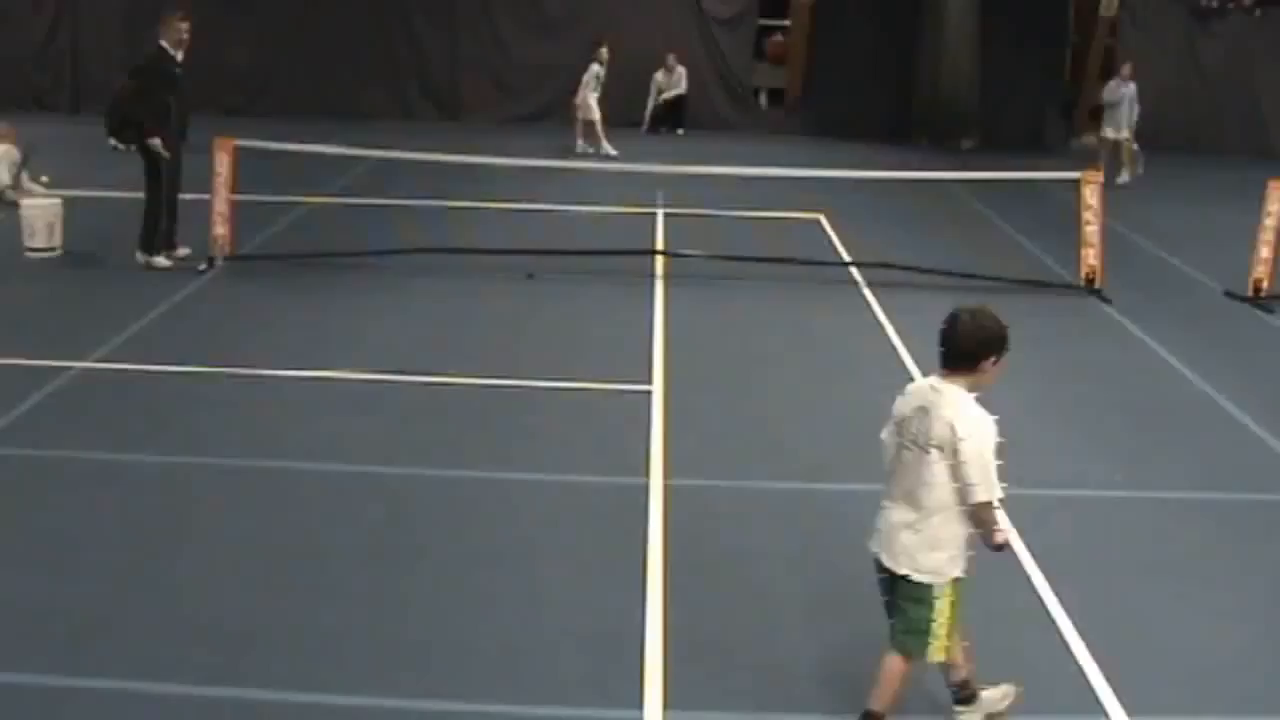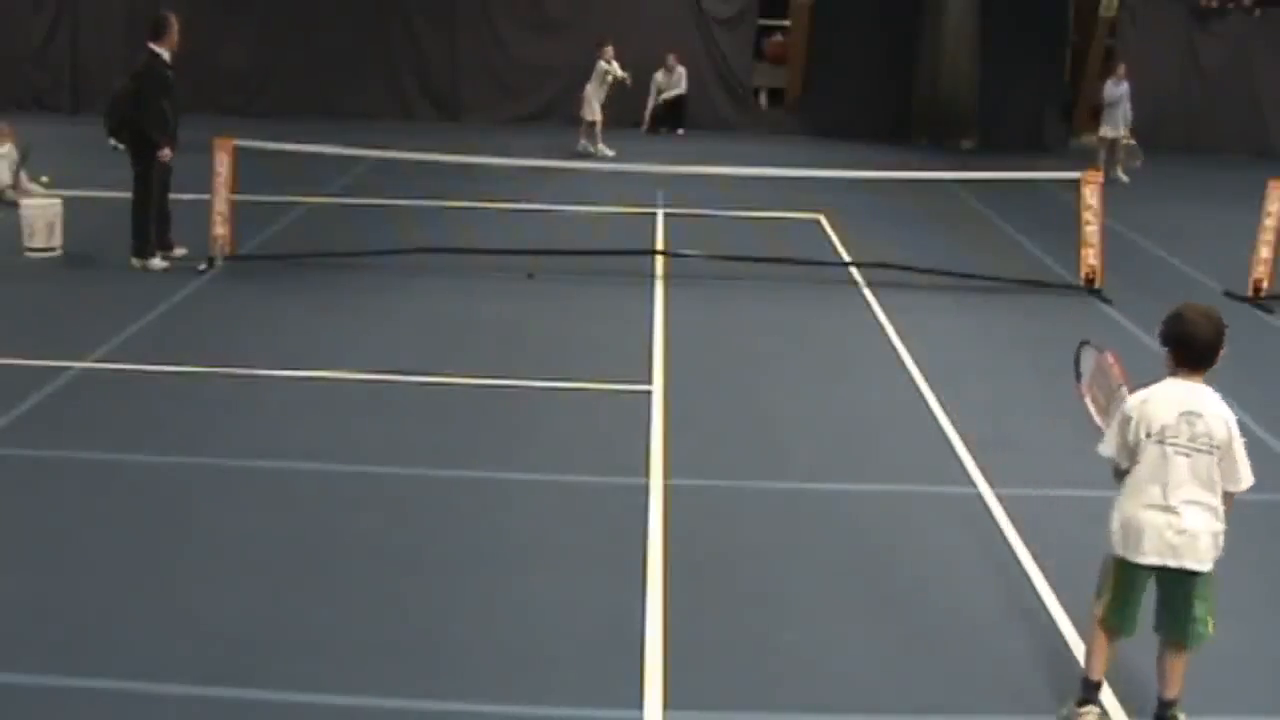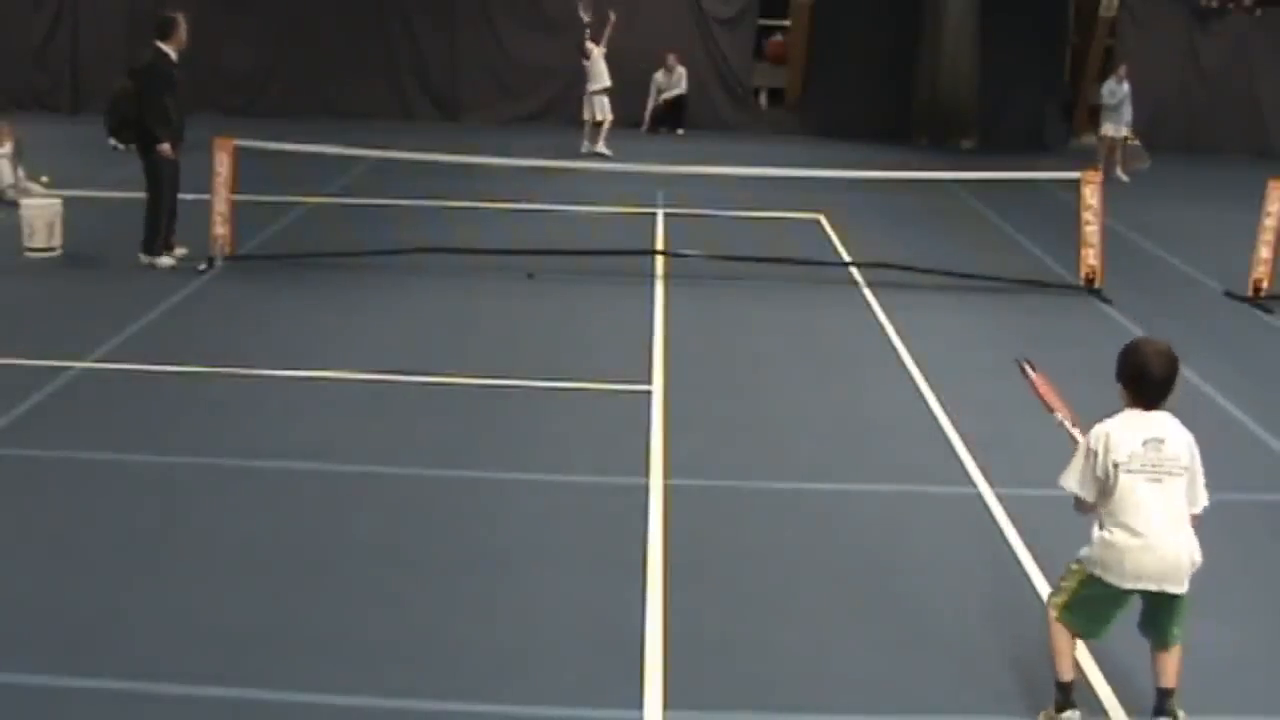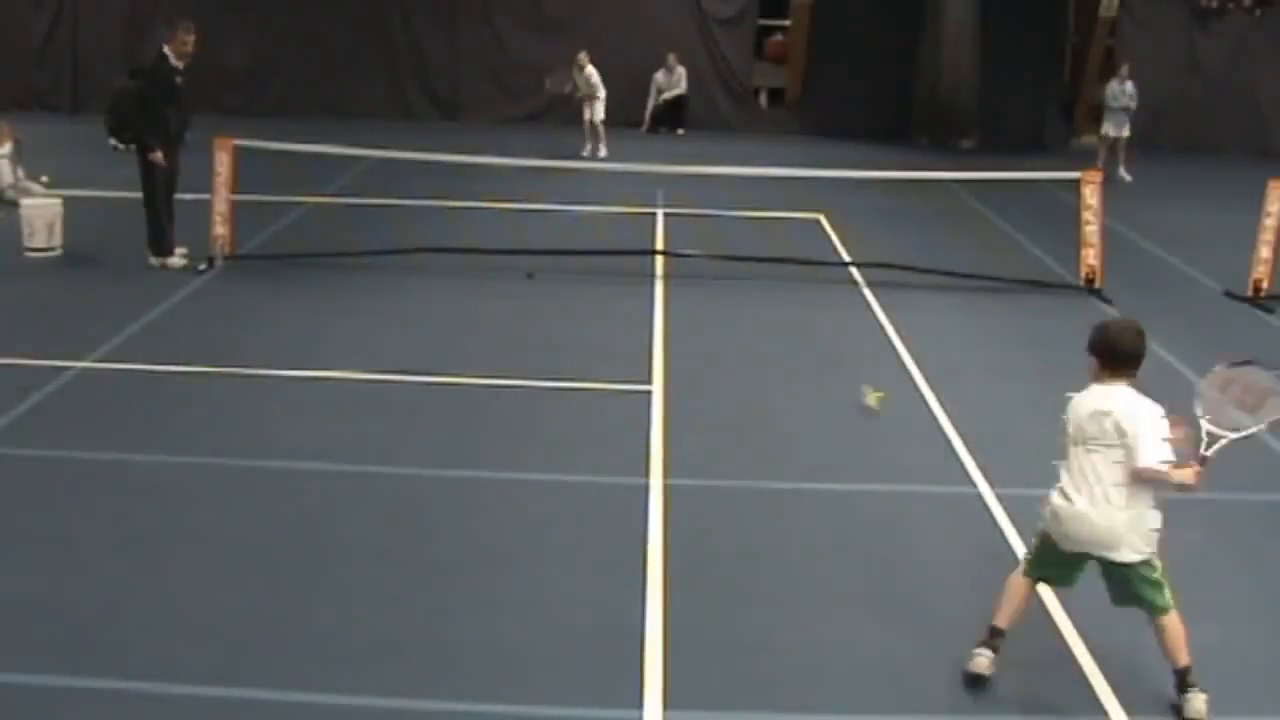
dt=1s
person 1, frame 1
left shoulder: (910, 395)
right shoulder: (972, 421)
right elbow: (979, 502)
right wrist: (994, 533)
left hip: (894, 536)
right hip: (932, 550)
left knee: (939, 626)
right knee: (910, 645)
person 1, frame 2
left shoulder: (1140, 403)
right shoulder: (1223, 416)
left elbow: (1120, 470)
right elbow: (1230, 491)
left hip: (1137, 531)
right hip: (1194, 539)
left knee: (1107, 618)
right knee: (1178, 636)
person 1, frame 3
left shoulder: (1105, 434)
right shoulder: (1184, 439)
left elbow: (1083, 504)
right elbow: (1193, 513)
left hip: (1118, 556)
right hip: (1175, 559)
left knee: (1060, 613)
right knee: (1165, 636)
person 1, frame 4
left shoulder: (1077, 405)
right shoulder: (1141, 410)
right elbow: (1147, 471)
right wrist: (1181, 476)
left hip: (1069, 520)
right hip: (1122, 530)
left knee: (1028, 573)
right knee: (1161, 607)
left ankle: (986, 652)
person 2, frame 1
left shoulder: (175, 61)
right shoulder: (153, 62)
right elbow: (136, 100)
right wrist: (149, 134)
left hip: (172, 139)
right hip: (156, 140)
left knee: (170, 193)
right knee: (158, 194)
left ankle: (167, 244)
right ankle: (148, 250)
person 2, frame 2
left shoulder: (160, 63)
right shoulder: (149, 67)
right elbow: (145, 111)
right wrist: (159, 144)
left hip: (161, 142)
right hip: (148, 145)
left knee: (160, 195)
right knee: (146, 197)
left ankle: (163, 244)
right ankle: (142, 253)
person 2, frame 3
left shoulder: (167, 61)
right shoulder: (154, 64)
right elbow: (150, 106)
right wrist: (160, 139)
left hip: (169, 139)
right hip: (156, 142)
left knee: (169, 194)
right knee: (160, 195)
left ankle: (165, 244)
right ankle: (151, 251)
person 2, frame 4
left shoulder: (178, 66)
right shoulder: (157, 69)
right elbow: (147, 110)
left wrist: (182, 130)
right wrist: (152, 146)
left hip: (171, 141)
right hip: (156, 145)
left knee: (167, 195)
right knee: (157, 197)
left ankle: (166, 245)
right ankle: (160, 252)
